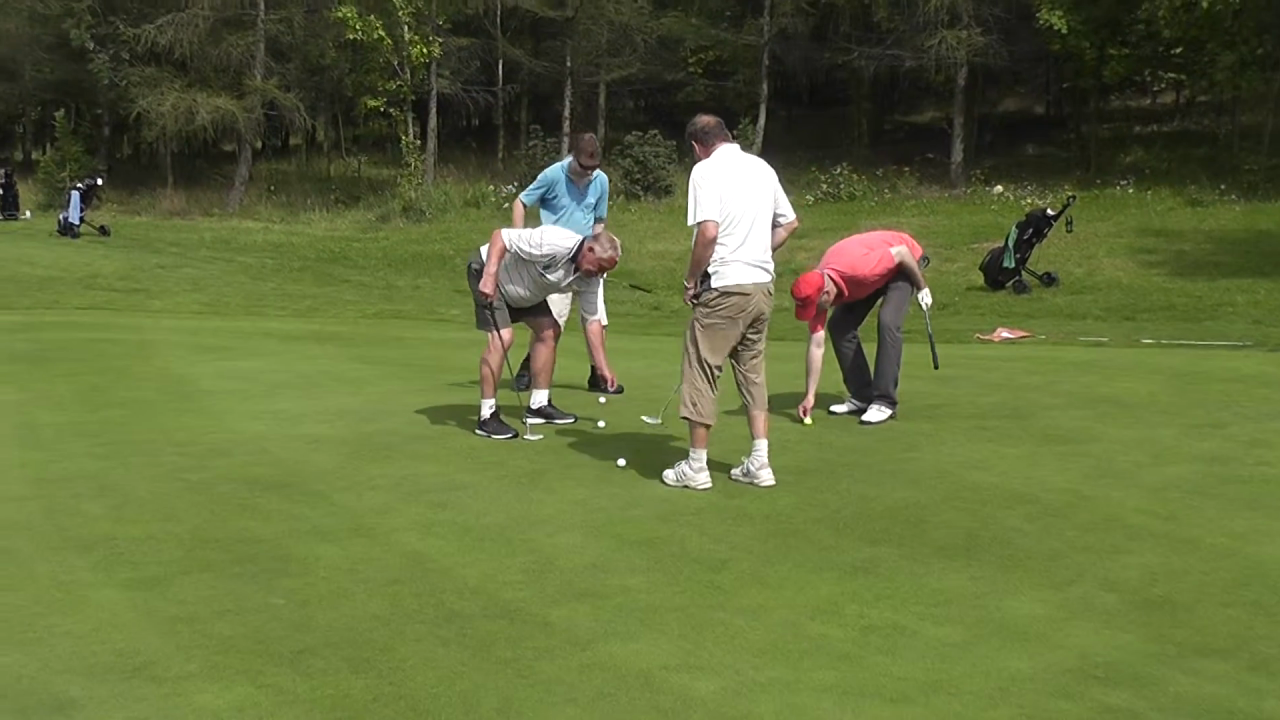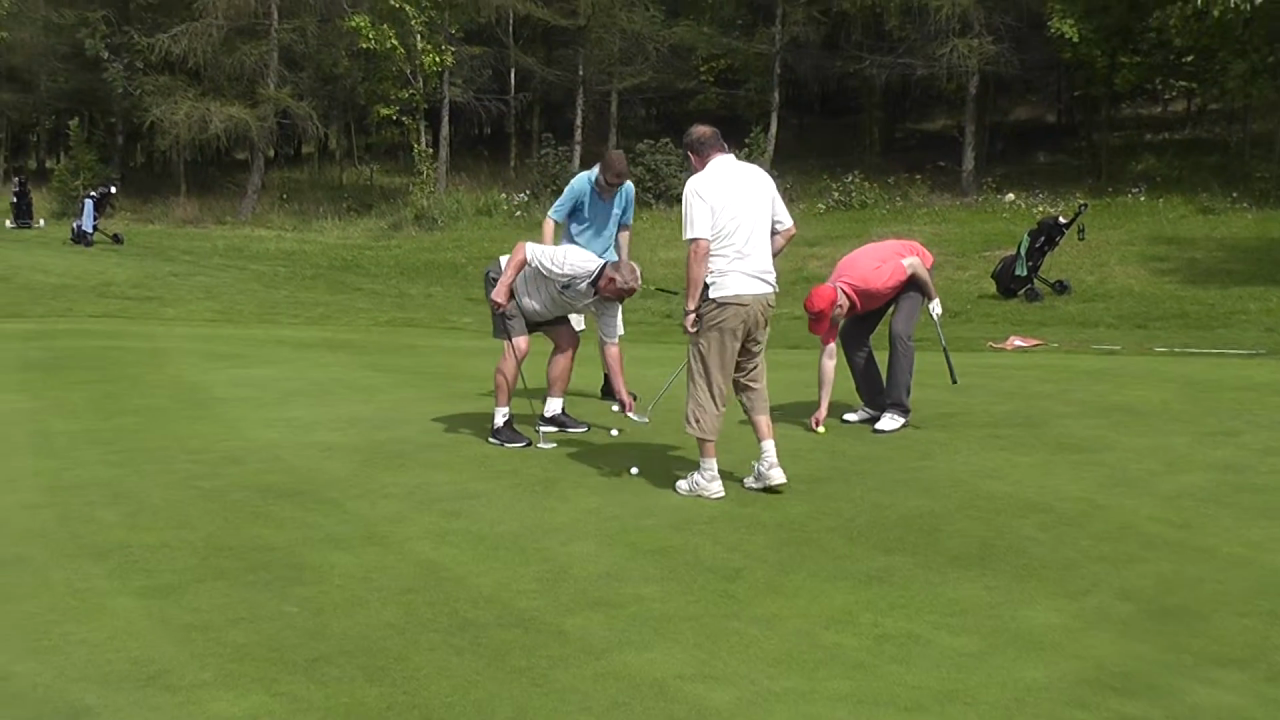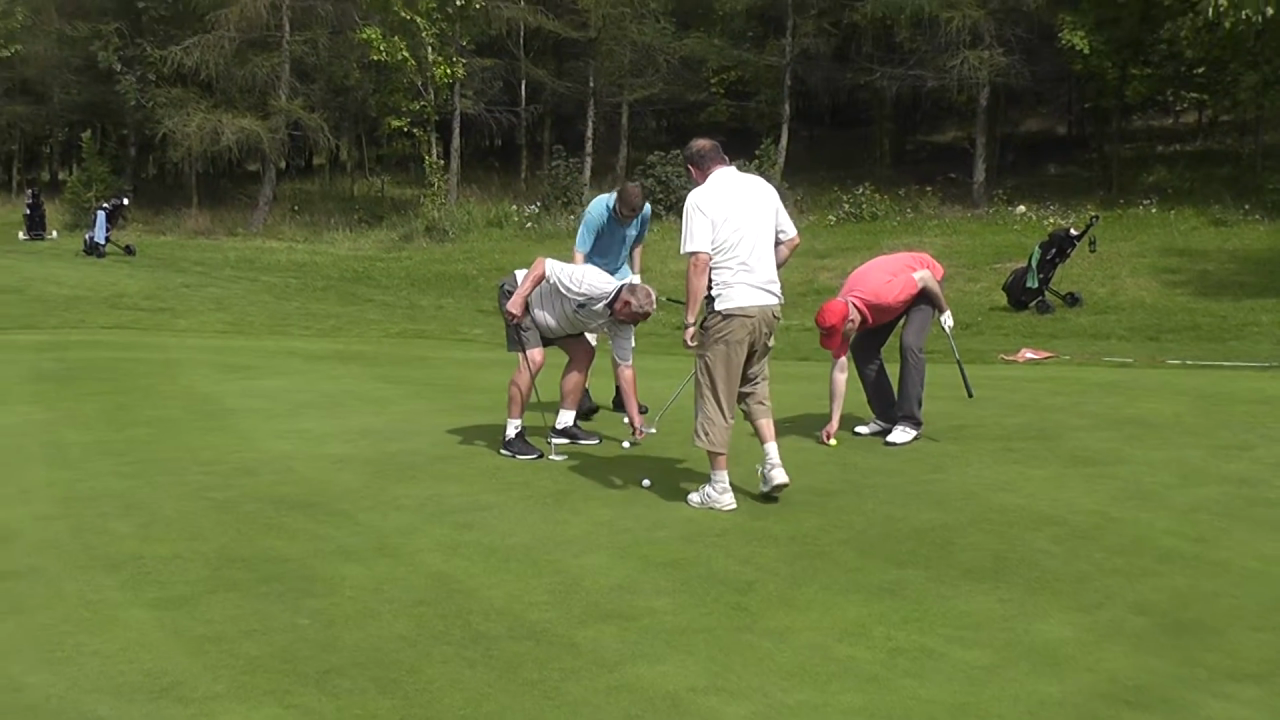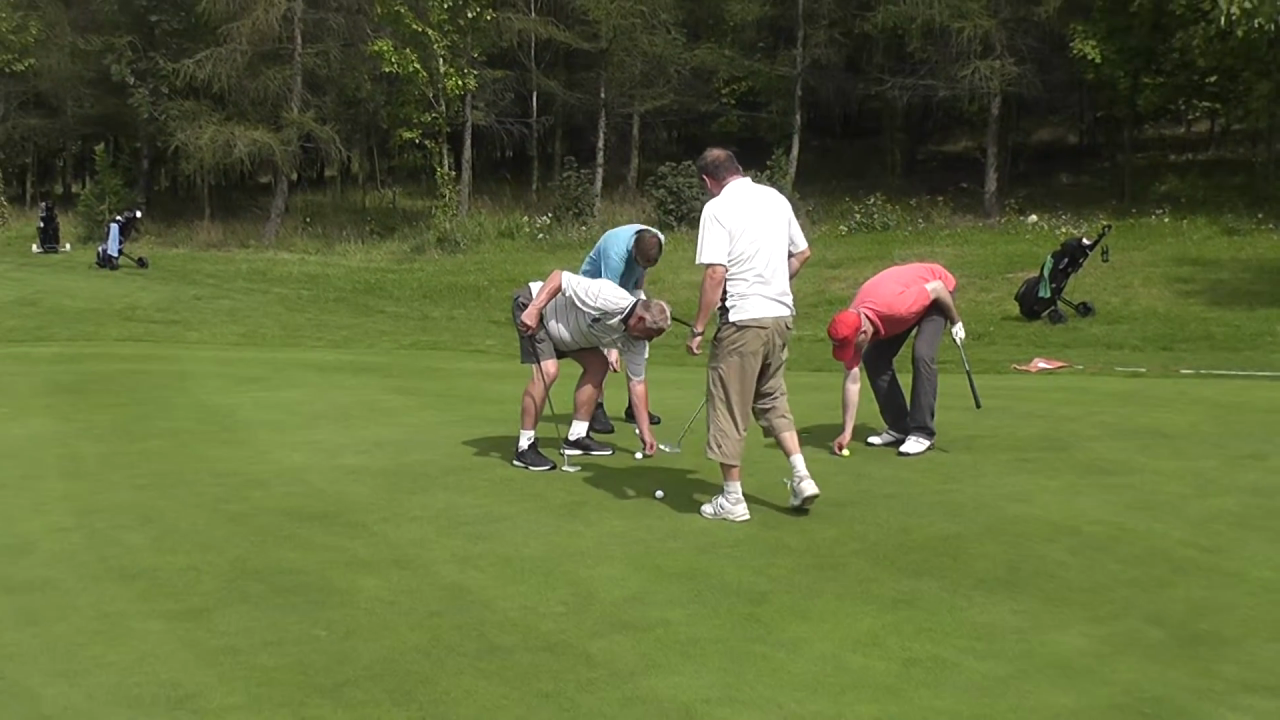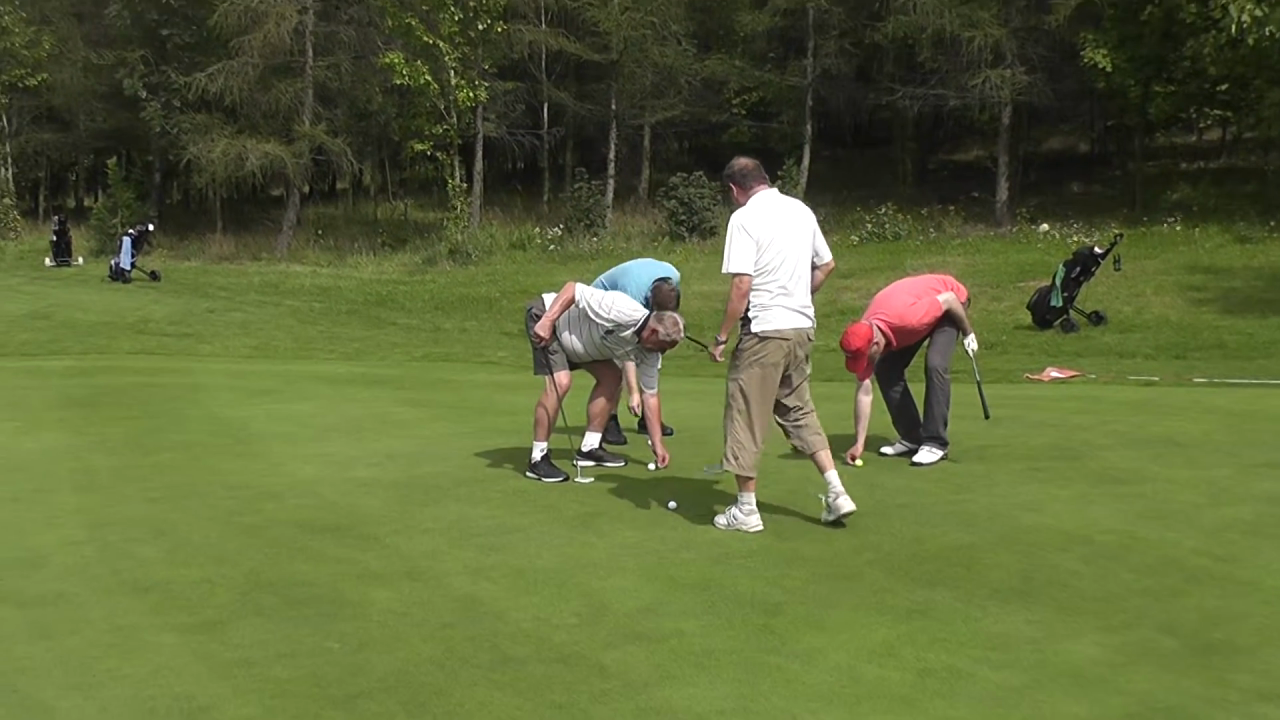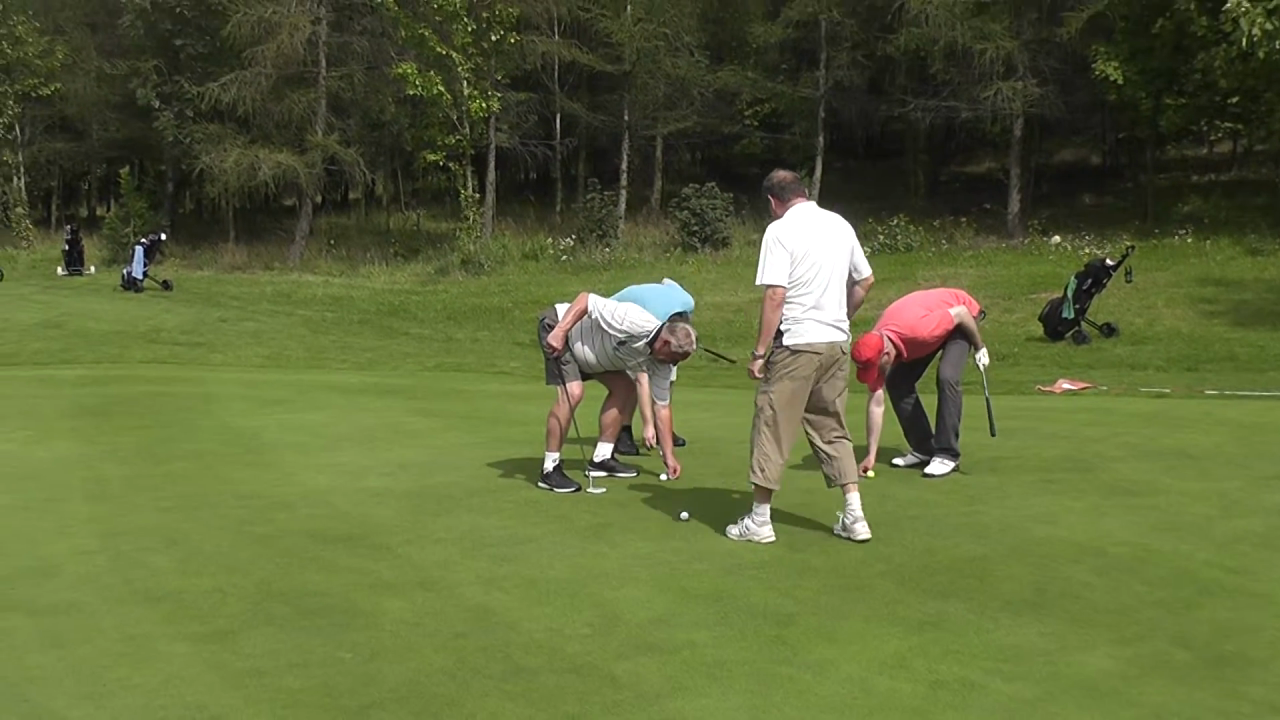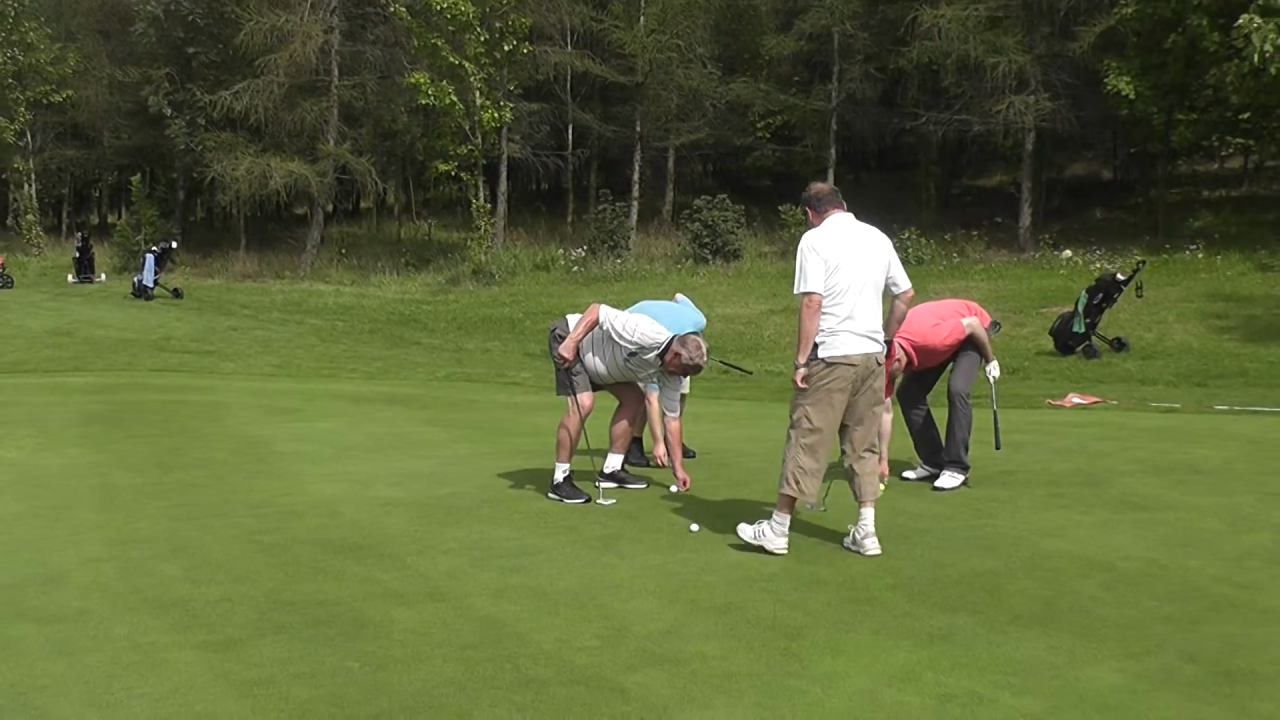
dt=0.2s
person 1, frame 1
left shoulder: (706, 169)
right shoulder: (762, 167)
left elbow: (708, 232)
right elbow: (789, 223)
left wrist: (691, 279)
left hip: (724, 287)
right hip: (761, 284)
left knee: (701, 372)
right knee: (752, 370)
left ankle: (697, 466)
right ankle: (759, 462)
person 1, frame 2
left shoulder: (699, 183)
right shoulder: (759, 175)
left elbow: (699, 248)
right elbow: (786, 230)
left wrist: (691, 304)
left hip: (724, 296)
right hip: (762, 293)
left knee: (708, 383)
right knee: (752, 378)
left ankle: (708, 476)
right ankle: (768, 464)
person 1, frame 3
left shoulder: (701, 197)
right shoulder: (761, 186)
left elbow: (699, 262)
right elbow: (790, 240)
left wrist: (690, 319)
left hip: (730, 308)
right hip: (768, 303)
left knee: (716, 395)
right knee: (754, 385)
left ankle: (719, 488)
right ankle: (772, 462)
person 1, frame 4
left shoulder: (718, 208)
right shoulder: (775, 198)
left elbow: (715, 274)
right elbow: (801, 253)
left wrist: (698, 328)
left hip: (743, 319)
right hip: (781, 315)
left knee: (729, 407)
right knee: (773, 398)
left ankle: (732, 499)
right ankle: (800, 476)
person 1, frame 5
left shoulder: (745, 217)
right shoulder: (801, 209)
left elbow: (742, 284)
right elbow: (825, 265)
left wrist: (721, 337)
left hip: (765, 330)
right hip: (802, 327)
left knee: (746, 417)
right knee: (800, 411)
left ankle: (745, 509)
right ankle: (836, 492)
person 1, frame 6
left shoulder: (781, 230)
right shoulder: (840, 224)
left elbow: (775, 296)
right elbow: (865, 281)
left wrist: (760, 351)
left hip: (797, 344)
right hip: (837, 342)
left knee: (772, 429)
right knee: (832, 429)
left ankle: (759, 520)
right ankle: (854, 516)
person 1, frame 7
left shoulder: (815, 239)
right shoulder: (877, 237)
left elbow: (812, 304)
right elbow: (906, 295)
left wrist: (801, 360)
left hip: (832, 356)
right hip: (872, 354)
left knee: (807, 440)
right knee: (863, 443)
left ankle: (777, 529)
right ankle: (866, 531)
person 2, frame 1
left shoulder: (601, 181)
right shoulder: (552, 176)
right elbow: (519, 204)
left knee: (597, 319)
left ankle: (597, 375)
right ankle: (527, 366)
person 2, frame 2
left shoulder: (628, 190)
right shoulder: (579, 185)
right elbow: (550, 220)
left wrist: (624, 265)
right knee: (571, 324)
left ankle: (610, 383)
person 2, frame 3
left shoulder: (645, 211)
right shoulder: (597, 211)
right elbow: (579, 254)
left wrist: (635, 276)
left hip: (621, 276)
right knee: (586, 334)
left ankle: (621, 395)
right ankle: (582, 393)
person 2, frame 4
left shoulder: (658, 241)
right shoulder: (615, 250)
left wrist: (639, 290)
right wrist: (612, 347)
left hip: (628, 287)
left ankle: (634, 406)
right ankle: (597, 409)
person 2, frame 5
left shoulder: (673, 277)
right shoulder: (635, 292)
right wrist: (633, 392)
left hip: (639, 304)
left ankle: (647, 417)
right ankle: (610, 422)
person 2, frame 6
left shoulder: (688, 304)
left elbow: (666, 282)
right elbow: (642, 379)
right wrist: (648, 425)
right knee: (633, 374)
right ankle: (623, 432)
person 2, frame 7
left shoulder: (699, 322)
left elbow: (679, 297)
right elbow: (652, 399)
right wrist: (658, 443)
left knee: (682, 383)
right knee: (644, 388)
right ankle: (634, 444)
person 3, frame 1
left shoulder: (589, 276)
right shoulder: (553, 242)
left elbow: (592, 320)
right elbow: (500, 236)
left wrist: (602, 366)
right wrist: (489, 277)
right hip: (486, 271)
left knee: (550, 332)
right knee: (502, 338)
left ankle: (538, 405)
right ankle: (486, 416)
person 3, frame 2
left shoulder: (607, 300)
right shoulder: (575, 263)
left elbow: (611, 344)
right elbow: (522, 249)
left wrist: (621, 391)
right wrist: (503, 287)
right hip: (505, 281)
left knee: (569, 341)
right knee: (519, 346)
left ankle: (552, 413)
right ankle: (500, 424)
person 3, frame 3
left shoulder: (621, 323)
right shoulder: (594, 284)
left elbow: (624, 366)
right elbow: (542, 264)
left wrist: (633, 414)
right wrist: (518, 298)
right hip: (518, 292)
left knee: (584, 354)
right knee: (534, 359)
left ankle: (564, 425)
right ankle: (512, 436)
person 3, frame 4
left shoulder: (634, 339)
right shoulder: (609, 299)
left elbow: (637, 382)
right elbow: (559, 276)
left wrist: (645, 431)
right wrist: (533, 310)
right hip: (532, 304)
left knee: (598, 365)
right knee: (548, 370)
left ankle: (576, 437)
right ankle: (525, 447)
person 3, frame 5
left shoulder: (647, 351)
right shoulder: (622, 311)
left elbow: (650, 394)
right elbow: (572, 288)
left wrist: (657, 444)
right wrist: (546, 321)
right hip: (544, 316)
left knee: (611, 377)
right knee: (561, 382)
left ankle: (589, 448)
right ankle: (538, 458)
person 3, frame 6
left shoulder: (659, 363)
right shoulder: (635, 322)
left elbow: (662, 405)
right elbow: (585, 298)
left wrist: (669, 455)
right wrist: (559, 331)
right hip: (557, 326)
left knee: (624, 388)
right knee: (573, 393)
left ankle: (601, 458)
right ankle: (550, 469)
person 3, frame 7
left shoulder: (670, 374)
right shoulder: (646, 333)
left elbow: (672, 418)
right elbow: (597, 309)
left wrist: (678, 467)
right wrist: (571, 342)
right hip: (569, 336)
left knee: (634, 399)
right knee: (583, 403)
left ankle: (611, 470)
right ankle: (560, 480)
person 4, frame 1
left shoulder: (858, 269)
right shoulder: (817, 289)
left elbow: (901, 251)
right elbow: (816, 345)
left wrist: (922, 288)
right wrist: (810, 395)
left hip: (901, 264)
right hip: (871, 276)
left knee: (888, 322)
right knee: (839, 327)
left ankle: (884, 402)
right ankle: (862, 396)
person 4, frame 2
left shoulder: (871, 282)
right shoulder: (829, 301)
left elbow: (913, 263)
right elbow: (828, 356)
left wrist: (932, 298)
right wrist: (823, 407)
left hip: (913, 270)
right hip: (885, 267)
left knee: (899, 331)
right knee: (850, 336)
left ankle: (897, 410)
right ankle: (875, 404)
person 4, frame 3
left shoulder: (882, 296)
right shoulder: (840, 313)
left elbow: (924, 276)
right elbow: (839, 369)
left wrist: (944, 310)
right wrist: (834, 421)
left hip: (924, 281)
right hip: (894, 277)
left knee: (910, 344)
right knee: (862, 348)
left ankle: (909, 423)
right ankle: (886, 417)
person 4, frame 4
left shoulder: (894, 306)
right shoulder: (852, 325)
left elbow: (937, 287)
right elbow: (852, 380)
left wrist: (956, 322)
right wrist: (847, 431)
left hip: (937, 291)
right hip: (907, 287)
left knee: (922, 354)
right knee: (873, 359)
left ankle: (922, 433)
right ankle: (899, 427)
person 4, frame 5
left shoulder: (906, 318)
right shoulder: (864, 336)
left elbow: (949, 299)
right elbow: (864, 392)
left wrist: (968, 333)
right wrist: (859, 443)
left hip: (949, 302)
right hip: (920, 299)
left knee: (935, 364)
right knee: (885, 370)
left ankle: (935, 443)
right ankle: (912, 437)
person 4, frame 6
left shoulder: (917, 329)
right shoulder: (875, 348)
left elbow: (960, 312)
right elbow: (876, 402)
left wrist: (980, 347)
right wrist: (871, 454)
left hip: (961, 315)
right hip: (932, 312)
left knee: (947, 376)
right knee: (896, 383)
left ankle: (947, 454)
right ankle: (923, 449)
person 4, frame 7
left shoulder: (928, 338)
right shoulder: (887, 356)
left elbow: (972, 323)
right elbow: (886, 410)
left wrist: (990, 360)
left hip: (971, 330)
right hip: (945, 327)
left knee: (958, 389)
right knee: (908, 394)
left ankle: (956, 467)
right ankle: (933, 462)
